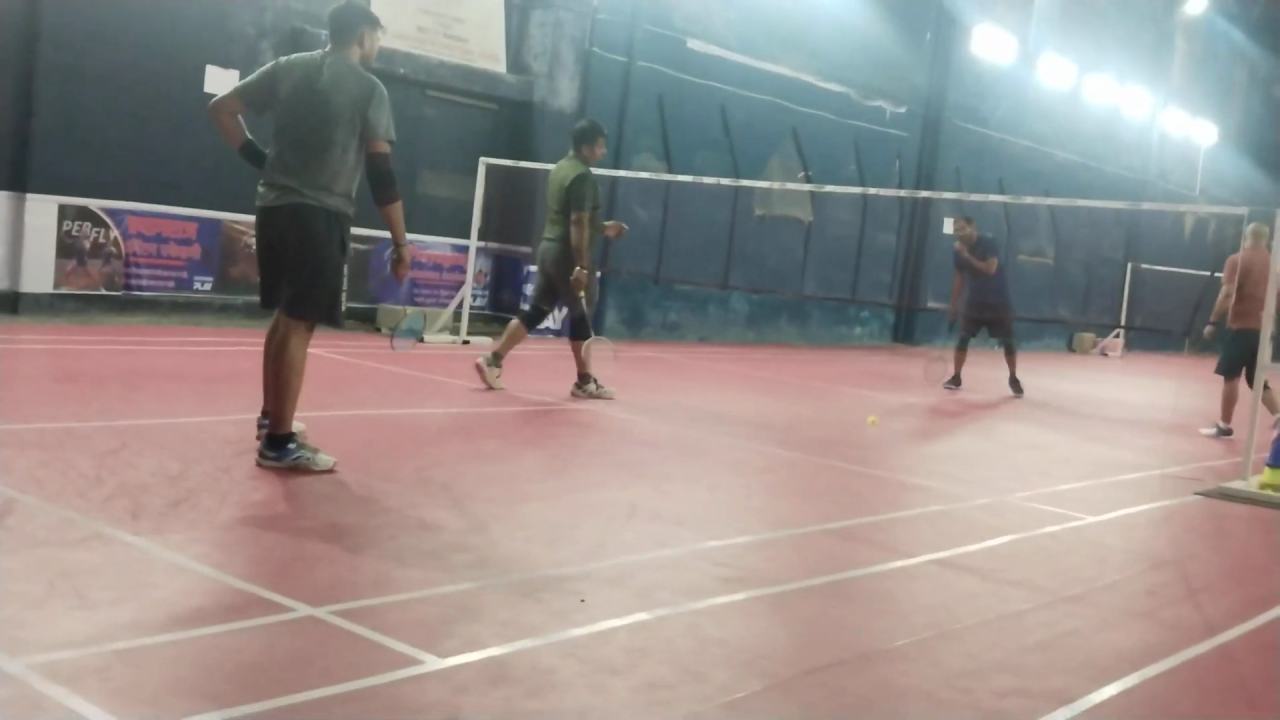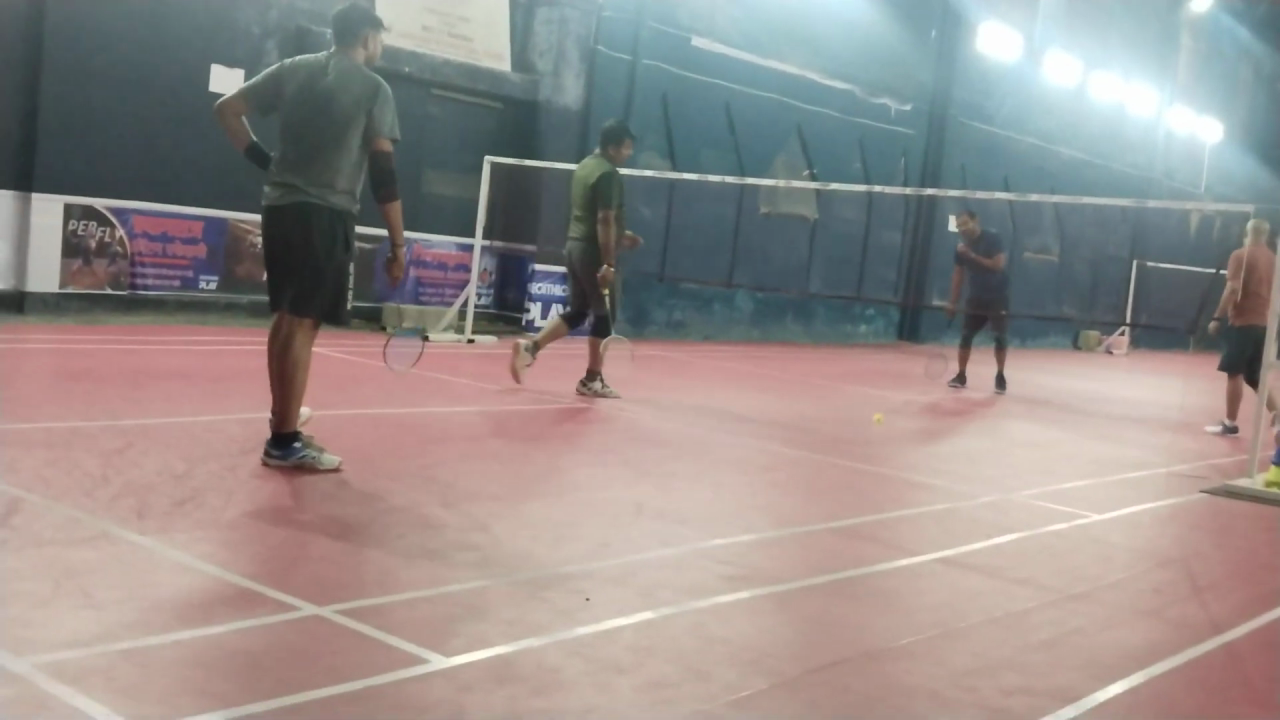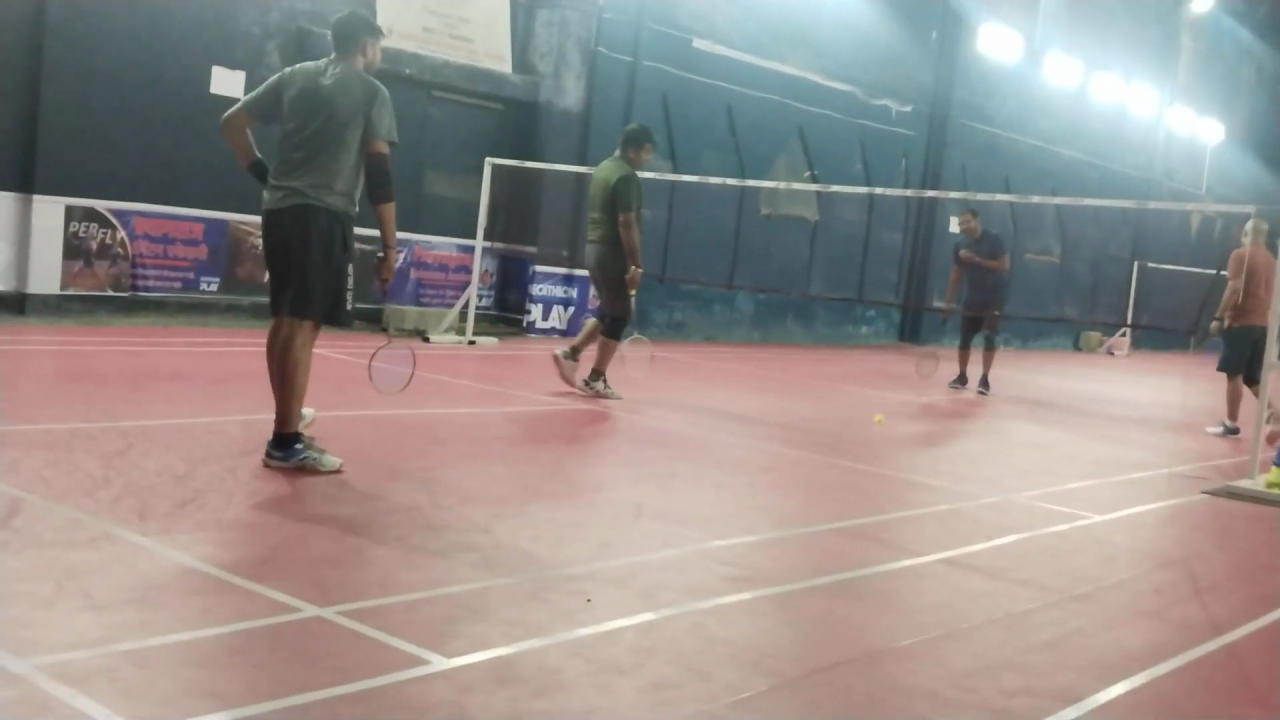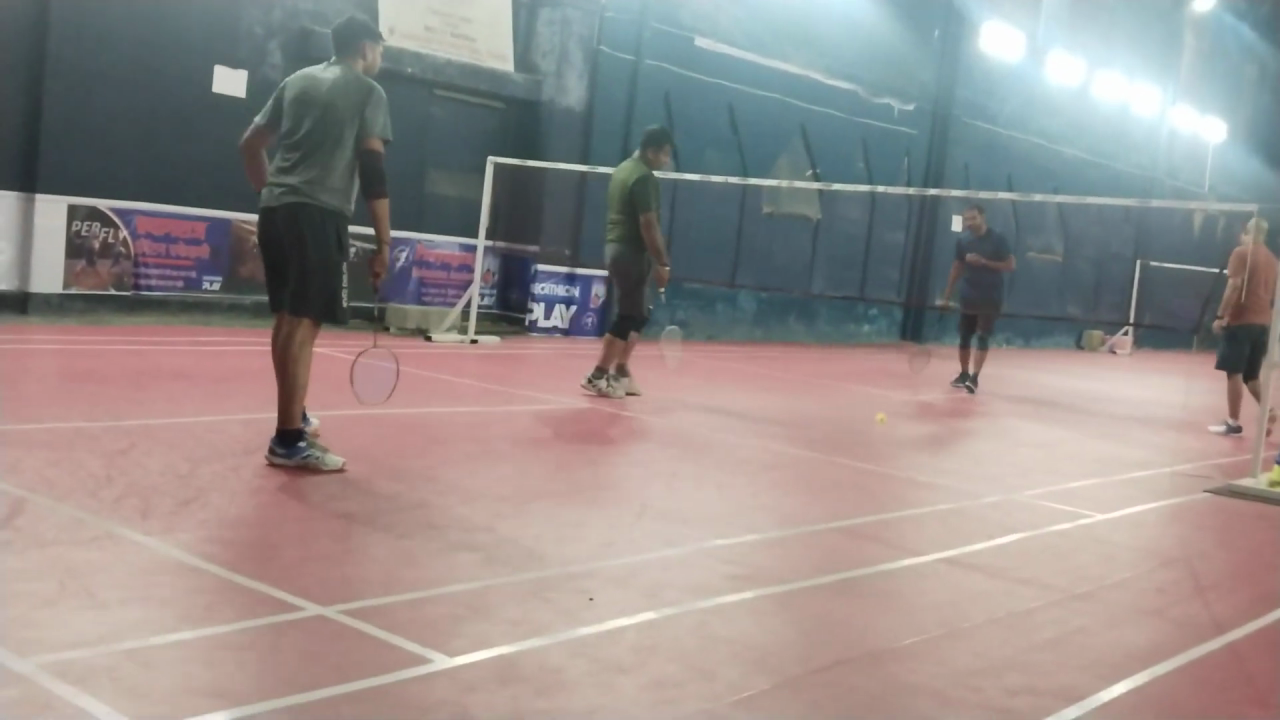
dt=0.1s
person 1, frame 1
left shoulder: (288, 69)
right shoulder: (369, 89)
left elbow: (222, 107)
right elbow: (381, 173)
left wrist: (257, 158)
right wrist: (400, 244)
left hip: (273, 209)
right hip: (321, 217)
left knee: (285, 318)
right knee: (298, 326)
left ankle: (272, 417)
right ankle: (279, 443)
person 1, frame 2
left shoulder: (292, 69)
right shoulder: (374, 89)
left elbow: (227, 109)
right elbow: (383, 173)
left wrist: (262, 159)
right wrist: (397, 244)
left hip: (278, 207)
right hip: (326, 215)
left knee: (287, 316)
right knee: (303, 324)
left ankle: (283, 412)
right ankle: (284, 442)
person 1, frame 3
left shoulder: (293, 78)
right shoulder: (373, 92)
left elbow: (232, 122)
right elbow: (379, 175)
left wrist: (263, 174)
right wrist: (389, 247)
left hip: (278, 211)
right hip: (325, 217)
left knee: (286, 319)
right knee: (303, 326)
left ankle: (289, 414)
right ankle: (285, 443)
person 1, frame 4
left shoulder: (296, 81)
right shoulder: (369, 92)
left elbow: (250, 143)
right elbow: (372, 172)
right wrist: (383, 243)
left hip: (275, 211)
right hip: (319, 215)
left knee: (290, 317)
right knee: (305, 323)
left ankle: (293, 416)
right ankle: (289, 441)
person 2, frame 1
left shoulder: (560, 169)
right shoulder: (583, 176)
right elbow: (579, 223)
left wrist: (603, 227)
right wrist: (582, 266)
left hip: (548, 247)
right hip: (566, 253)
left knee: (536, 311)
right knee: (581, 317)
left ankle: (492, 360)
right ankle: (585, 382)
person 2, frame 2
left shoulder: (585, 166)
right shoulder: (609, 175)
right elbow: (605, 222)
left wrist: (621, 235)
right wrist: (610, 264)
left hip: (576, 245)
right hip: (593, 250)
left knee: (576, 312)
right knee: (603, 315)
left ankle: (529, 347)
right ankle: (592, 380)
person 2, frame 3
left shoulder: (602, 169)
right shoulder: (626, 177)
right elbow: (627, 224)
right wrist: (636, 265)
left hip: (595, 247)
right hip: (612, 253)
left knee: (607, 314)
right knee: (618, 317)
left ankle: (570, 353)
right ankle: (596, 380)
person 2, frame 4
left shoulder: (623, 170)
right shoulder: (644, 178)
right elbow: (648, 225)
right wrist: (662, 264)
left hip: (616, 248)
right hip: (631, 253)
left knee: (635, 316)
right knee: (627, 317)
left ankle: (620, 372)
right ankle: (597, 377)
person 3, frame 1
left shoulder: (1237, 260)
left elbow: (1227, 294)
left wrist: (1212, 322)
left hip: (1241, 327)
left knee: (1230, 377)
left ankle: (1224, 426)
person 3, frame 2
left shoulder: (1240, 255)
right shoulder: (1273, 259)
left elbow: (1232, 289)
right elbow: (1272, 292)
left wrist: (1217, 318)
left hip: (1243, 323)
right hip: (1265, 324)
left knee: (1234, 374)
right knee: (1253, 377)
left ankle: (1230, 423)
right ankle: (1274, 414)
person 3, frame 3
left shoulder: (1240, 255)
right shoulder: (1271, 260)
left elbow: (1234, 288)
right elbow: (1272, 292)
left wrist: (1219, 317)
left hip: (1241, 323)
right hip: (1263, 324)
left knee: (1234, 375)
right knee: (1252, 377)
left ankle: (1231, 424)
person 3, frame 4
left shoulder: (1240, 253)
right shoulder: (1272, 258)
left elbow: (1234, 286)
right elbow: (1273, 290)
left wrist: (1220, 316)
left hip: (1240, 321)
right hip: (1263, 322)
left knee: (1234, 373)
right knee: (1249, 374)
left ankle: (1233, 423)
right ankle: (1267, 411)
person 4, frame 1
left shoulder: (988, 244)
right shoulder: (959, 252)
left elbow: (990, 269)
right elbow: (959, 280)
left wrist: (967, 255)
right wrist: (954, 308)
left hip: (998, 301)
right hip: (975, 302)
left knee: (1007, 341)
right knee: (963, 338)
left ankle: (1013, 378)
right ankle: (956, 377)
person 4, frame 2
left shoulder: (992, 239)
right shoulder: (962, 246)
left elbow: (999, 264)
right elbow: (959, 274)
left wrist: (973, 255)
right wrist: (953, 303)
left hip: (997, 297)
right hip: (976, 298)
left knee: (999, 336)
right knee: (966, 336)
left ankle: (1000, 376)
right ankle: (961, 375)
person 4, frame 3
left shoulder: (994, 240)
right shoulder: (960, 245)
left elbow: (1005, 266)
right elbow: (956, 273)
left wrist: (977, 259)
right wrist: (949, 301)
left hip: (993, 298)
right hip: (972, 299)
left knee: (989, 336)
right knee: (965, 338)
left ankle: (984, 378)
right ankle: (962, 376)
person 4, frame 4
left shoulder: (998, 240)
right shoulder: (963, 241)
left elbow: (1011, 265)
right elbow: (956, 269)
left wrist: (984, 262)
right wrist: (947, 296)
left hip: (991, 297)
right hip: (969, 297)
left knee: (982, 335)
right knee: (964, 337)
left ankle: (974, 378)
right ankle: (964, 373)
